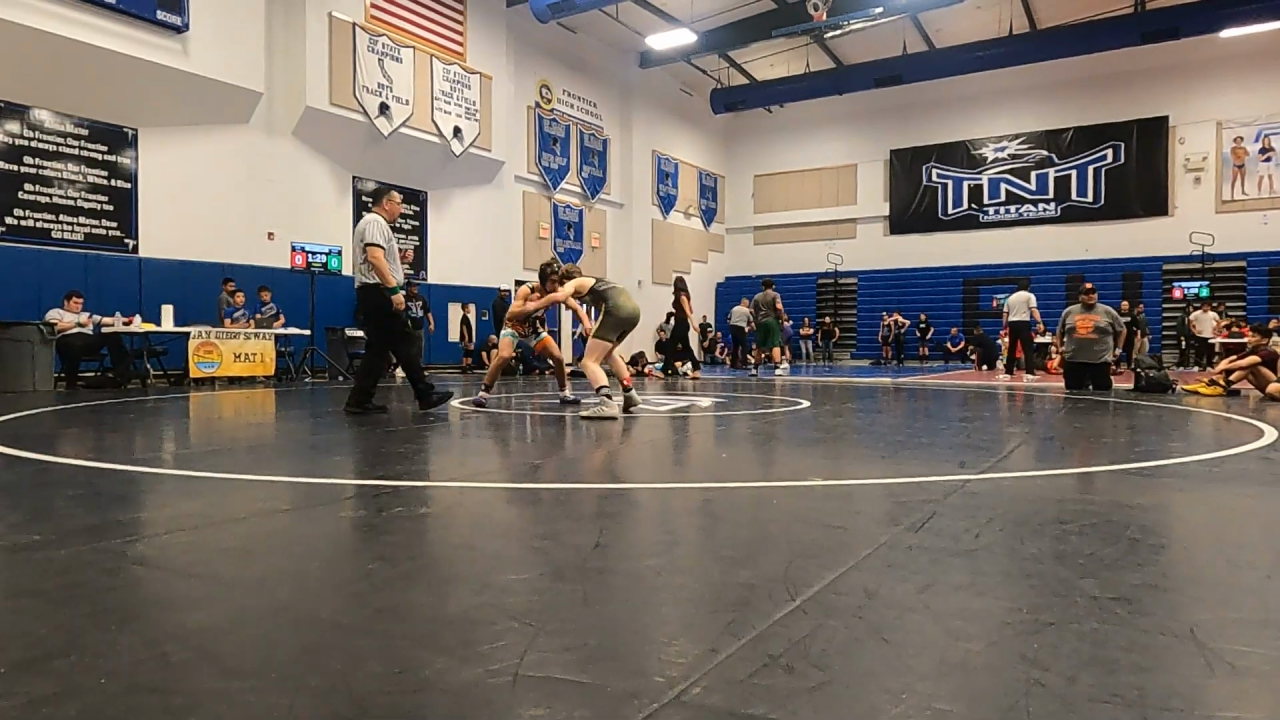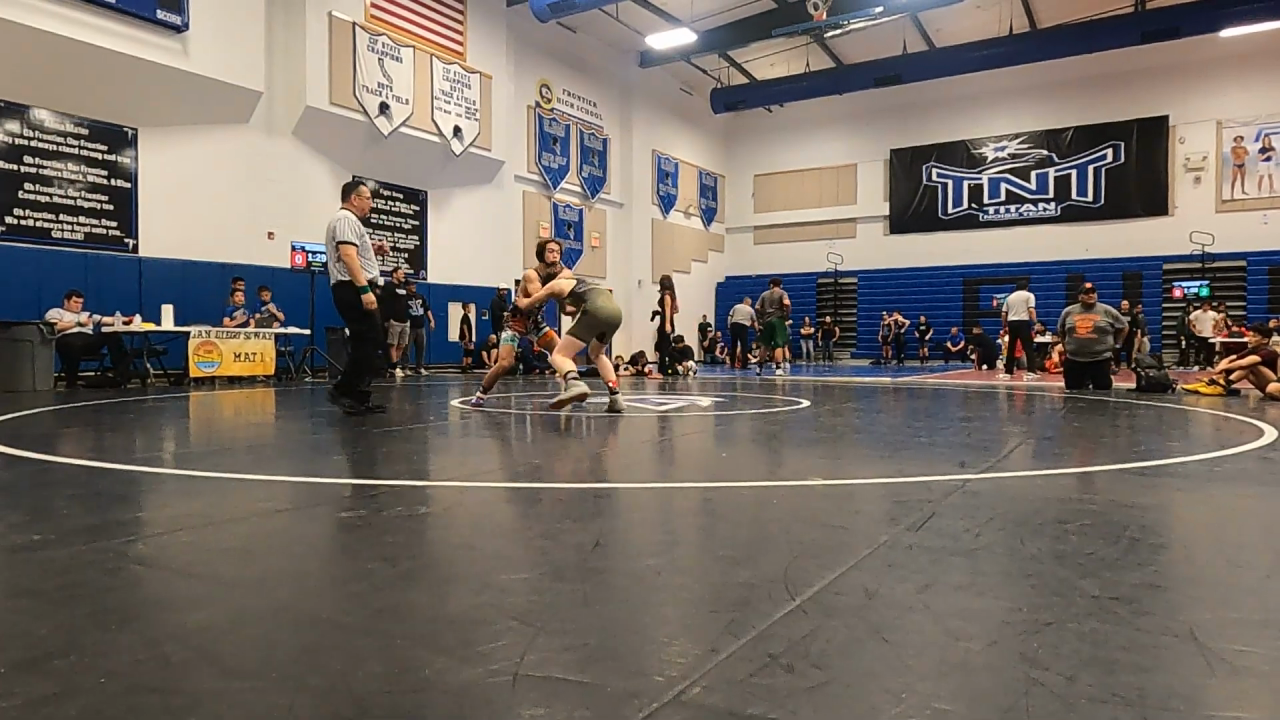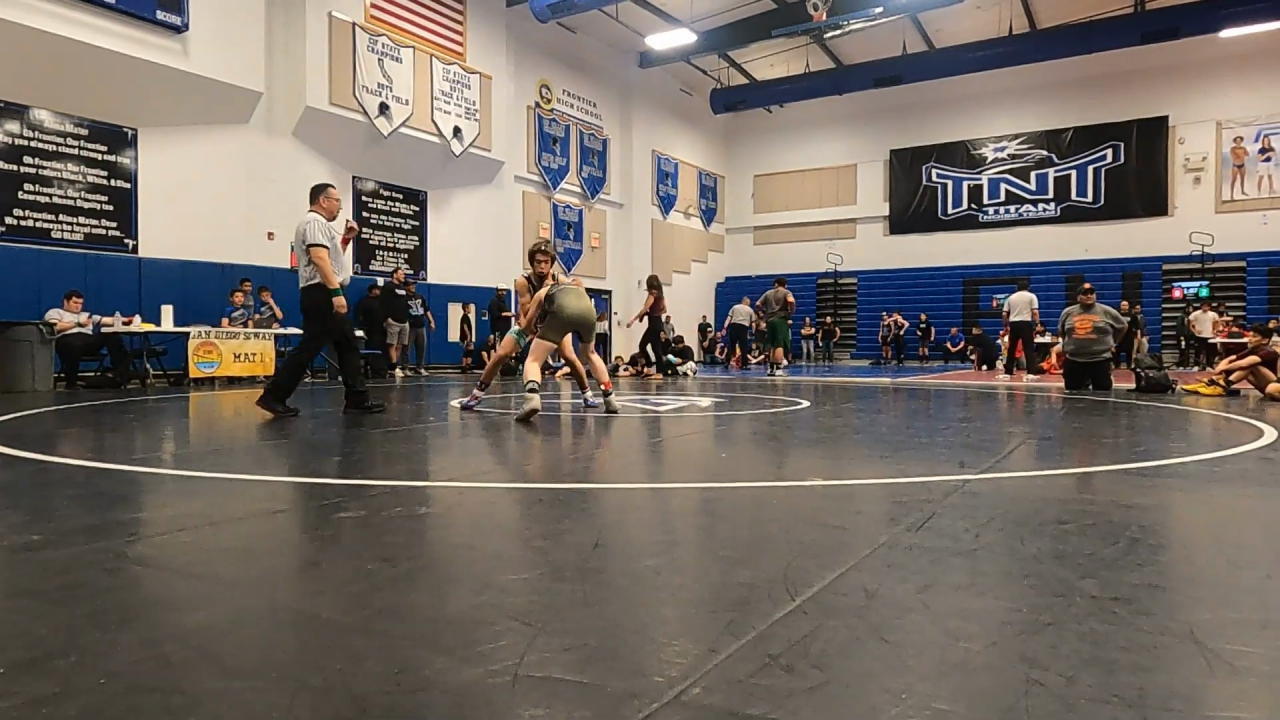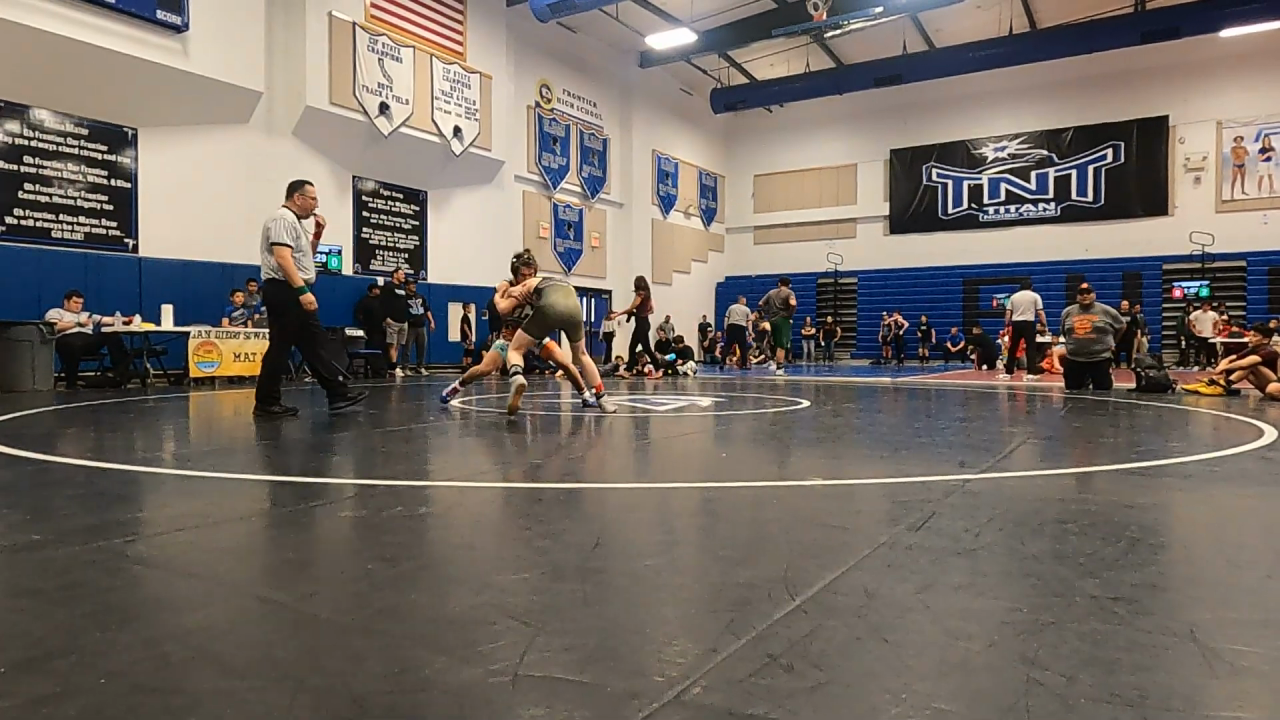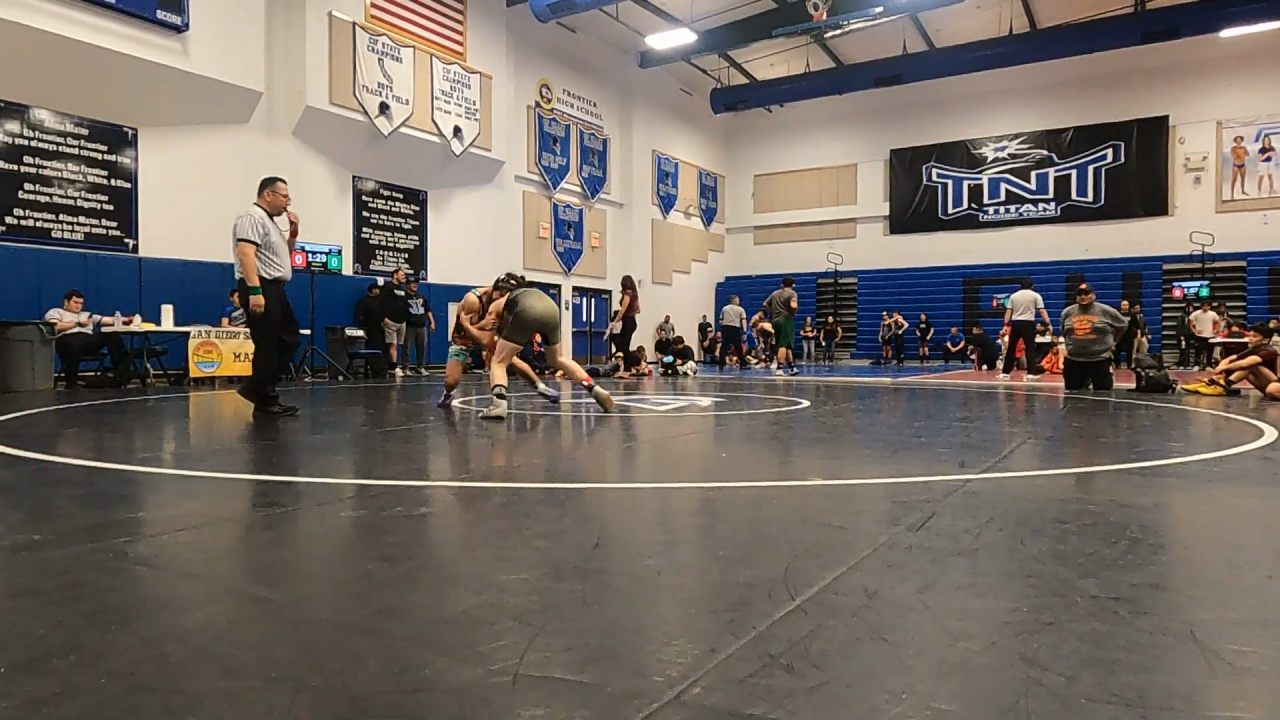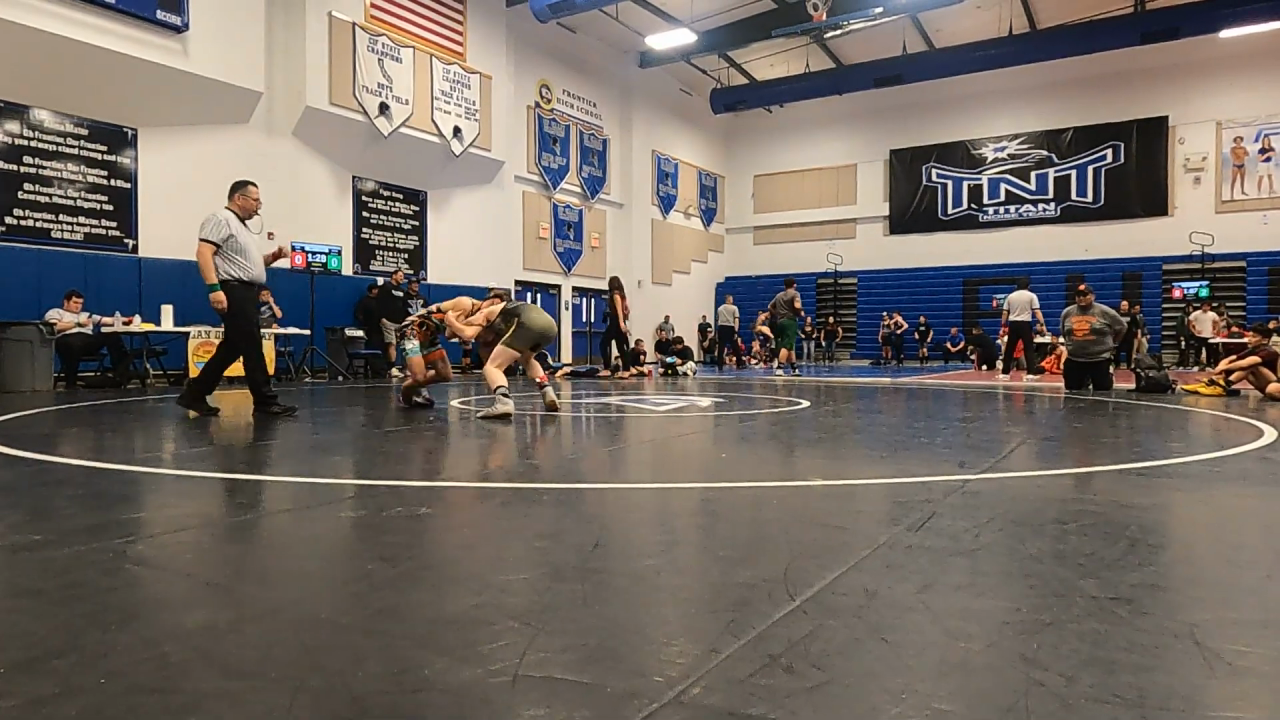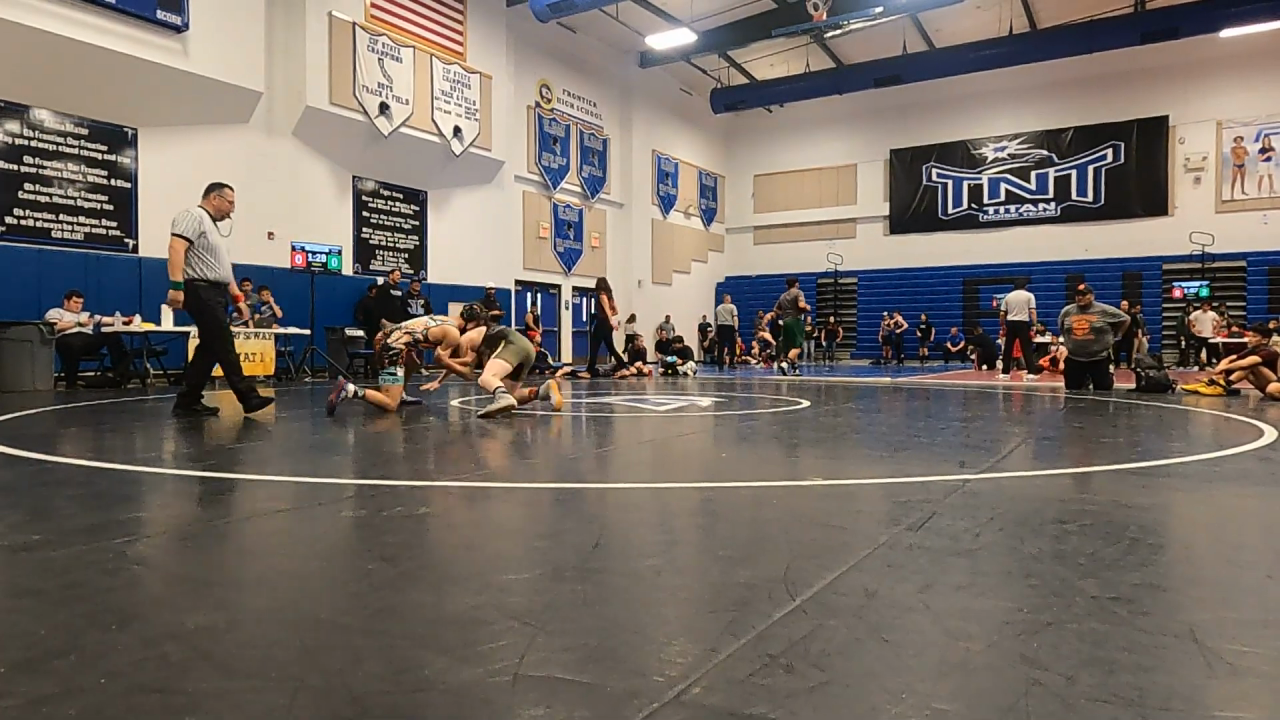
dt=0.2s
person 1, frame 1
left shoulder: (373, 223)
right shoulder: (375, 223)
right elbow: (375, 258)
left wrist: (399, 259)
right wrist: (395, 290)
left hip: (374, 294)
right hip: (378, 293)
left knee: (378, 349)
right knee: (404, 344)
left ankle: (359, 400)
right ankle: (426, 396)
person 1, frame 2
left shoulder: (349, 221)
right shoulder: (346, 220)
right elbow: (347, 256)
left wrist: (374, 250)
right wrist: (364, 289)
left hip: (354, 290)
right hip: (352, 290)
left knee: (365, 344)
right knee: (369, 342)
left ankle: (355, 397)
right ankle: (343, 391)
person 1, frame 3
left shoulder: (320, 225)
right shoulder: (314, 222)
right elbow: (321, 260)
left wrist: (346, 240)
right wrist: (336, 292)
left hip: (323, 295)
right hip: (322, 296)
left knee: (347, 347)
right knee: (310, 348)
left ankle: (357, 400)
right ankle: (273, 396)
person 1, frame 4
left shoulder: (294, 222)
right shoulder: (283, 219)
left elbow: (305, 256)
right elbow: (282, 258)
left wrist: (317, 234)
right wrist: (302, 291)
left hip: (296, 292)
right hip: (285, 292)
left knee: (315, 342)
right knee: (282, 347)
left ankle: (338, 394)
right ankle: (267, 402)
person 1, frame 5
left shoulder: (270, 221)
right shoulder: (253, 217)
left elbow: (284, 255)
right elbow: (246, 254)
left wrist: (294, 232)
right wrist: (254, 291)
left hip: (274, 290)
right hip: (262, 290)
left knee: (289, 340)
right knee: (267, 346)
left ankle: (257, 389)
right ankle: (266, 402)
person 1, frame 6
left shoulder: (243, 226)
right shoulder: (220, 220)
left elbow: (253, 262)
right elbow: (204, 254)
left wrist: (274, 256)
right wrist: (214, 288)
left hip: (246, 293)
right hip: (232, 291)
left knee: (231, 348)
right knee: (252, 348)
left ankle: (193, 395)
right ankle: (265, 403)
person 1, frame 7
left shoulder: (212, 225)
right shoulder: (193, 217)
right elbow: (176, 249)
left wrist: (239, 297)
right wrist: (176, 286)
left hip: (214, 293)
right hip: (201, 292)
left knee: (209, 348)
right knee: (223, 343)
left ankle: (188, 402)
right ankle: (248, 396)
